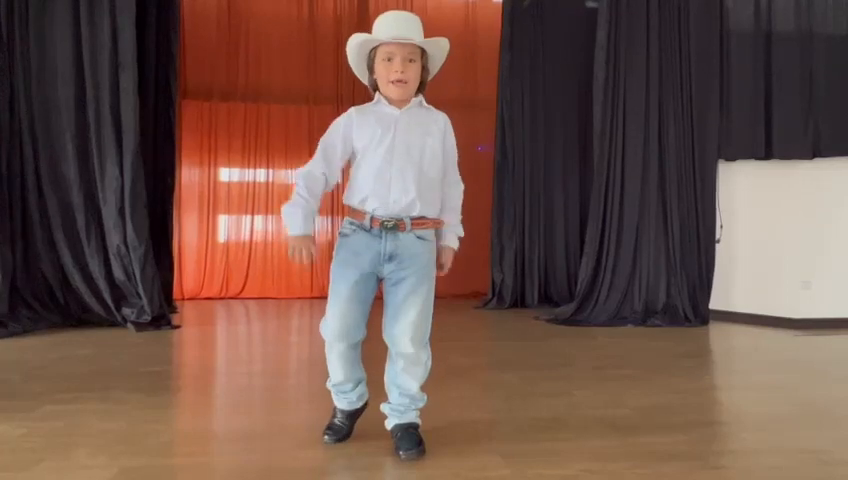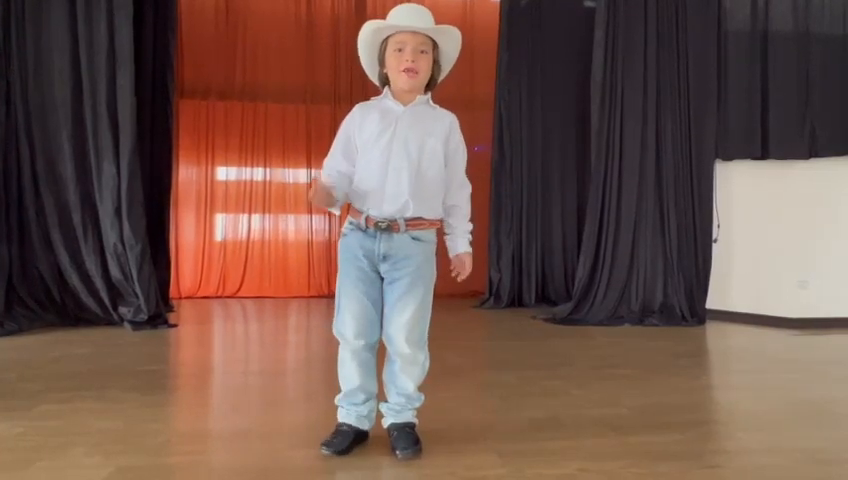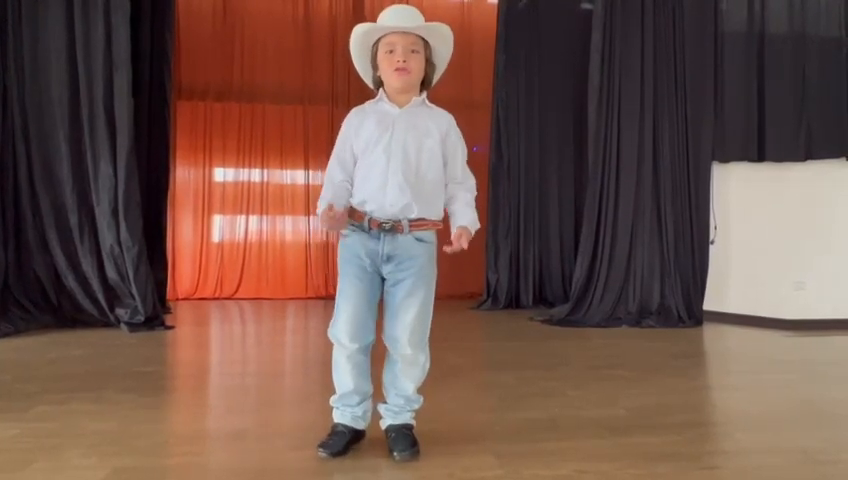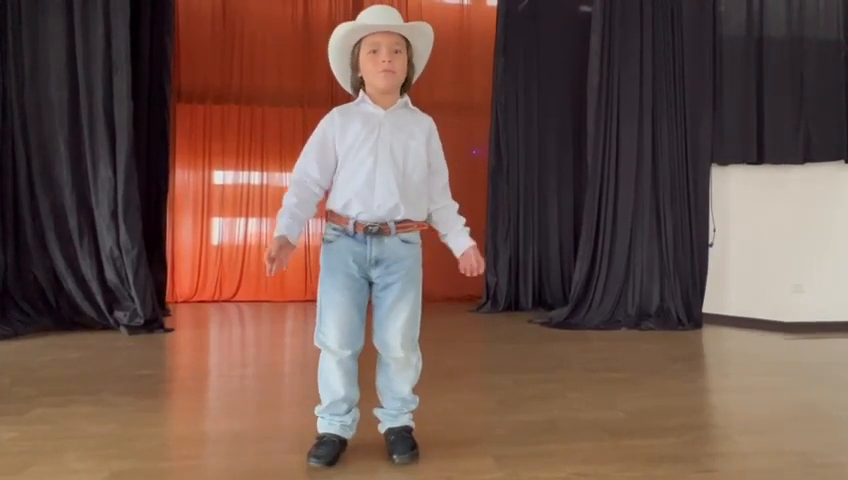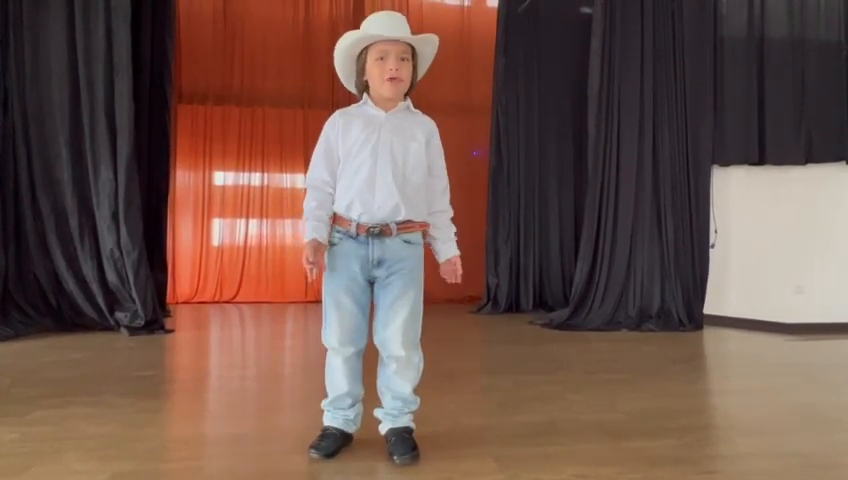
dt=1s
person 1, frame 1
left shoulder: (438, 123)
right shoulder: (355, 121)
left elbow: (451, 189)
right elbow: (319, 170)
left wrist: (449, 241)
right wrist: (299, 223)
left hip: (415, 242)
right hip: (359, 236)
left knee: (410, 338)
right knee: (340, 329)
left ankle: (404, 418)
right ankle: (349, 403)
person 1, frame 2
left shoulder: (444, 123)
right shoulder: (361, 116)
left elbow: (456, 190)
right elbow: (340, 171)
left wrist: (459, 244)
right wrist: (327, 193)
left hip: (413, 242)
right hip: (359, 237)
left knee: (407, 338)
right knee: (354, 333)
left ankle: (401, 419)
right ankle: (354, 419)
person 1, frame 3
left shoulder: (441, 123)
right shoulder: (357, 120)
left elbow: (459, 183)
right elbow: (338, 180)
left wrist: (465, 223)
right wrist: (330, 210)
left hip: (415, 243)
right hip: (360, 239)
left knee: (408, 340)
right knee: (349, 335)
left ankle: (400, 421)
right ankle: (350, 420)
person 1, frame 4
left shoulder: (422, 126)
right shoulder: (338, 121)
left elbow: (438, 193)
right elbow: (308, 180)
left wrist: (463, 242)
right wrist: (286, 233)
left hip: (401, 245)
right hip: (344, 242)
left knee: (399, 343)
right knee: (337, 341)
left ankle: (398, 424)
right ankle: (335, 428)
person 1, frame 5
left shoulder: (423, 128)
right shoulder: (341, 123)
left elbow: (437, 195)
right elbow: (319, 185)
left wrist: (447, 248)
right wrist: (314, 236)
left hip: (403, 245)
right hip: (347, 243)
left knee: (401, 342)
right knee: (342, 338)
left ankle: (398, 424)
right ankle: (340, 422)
